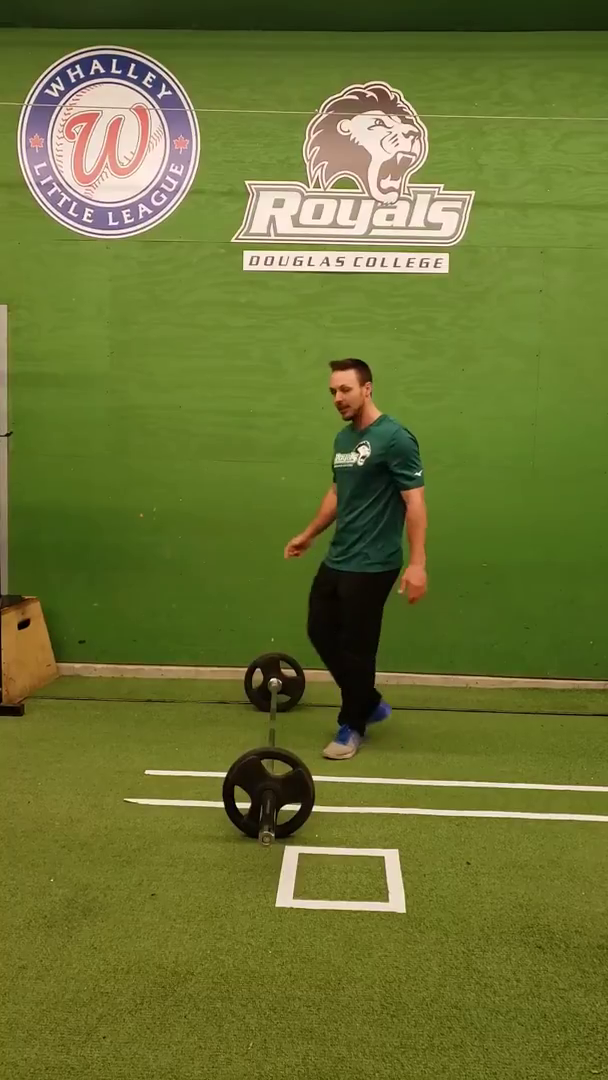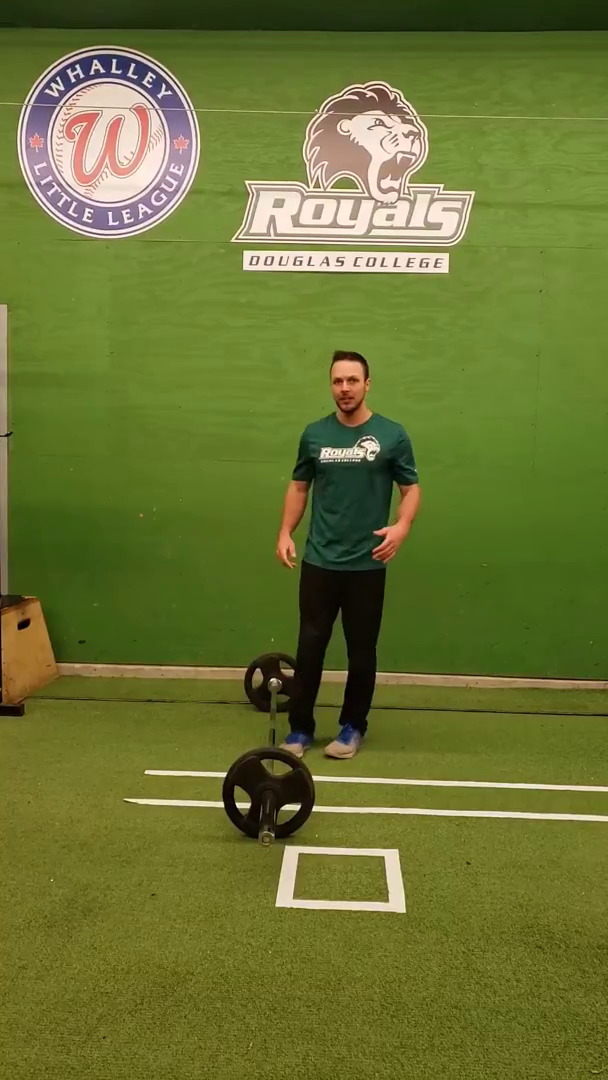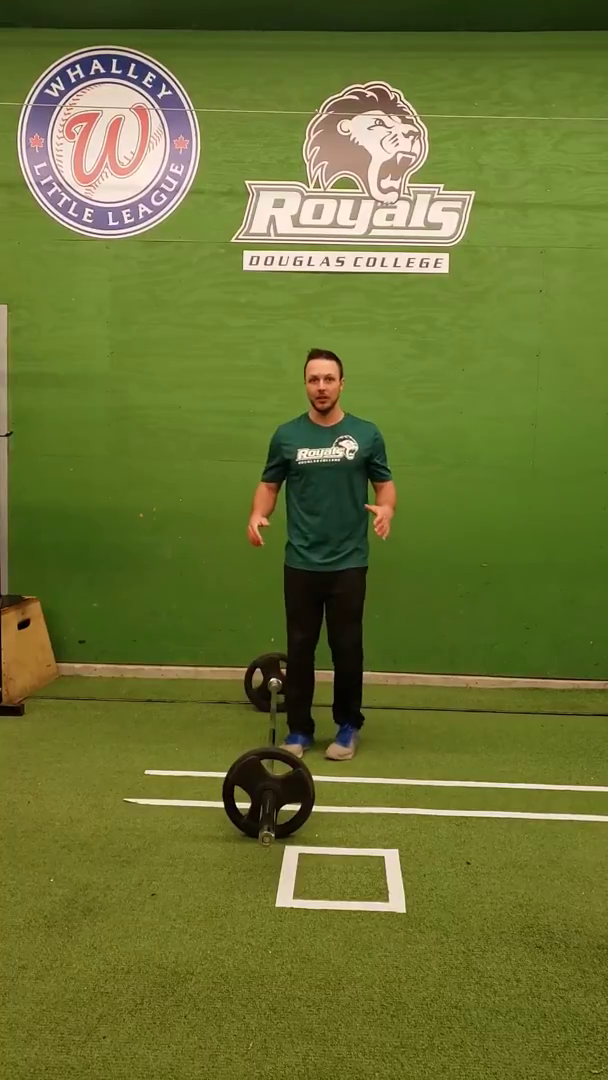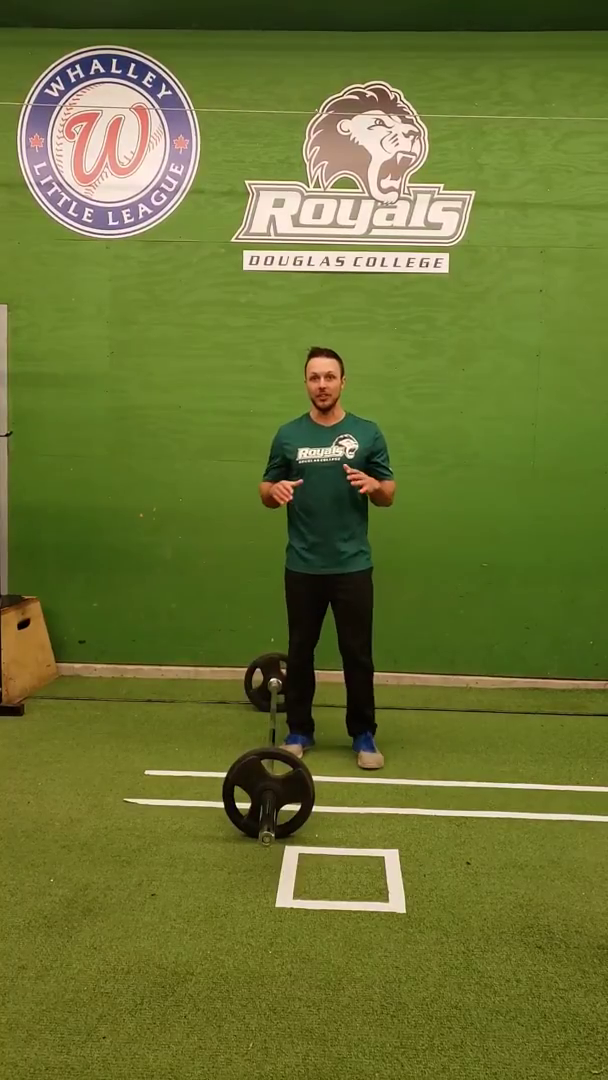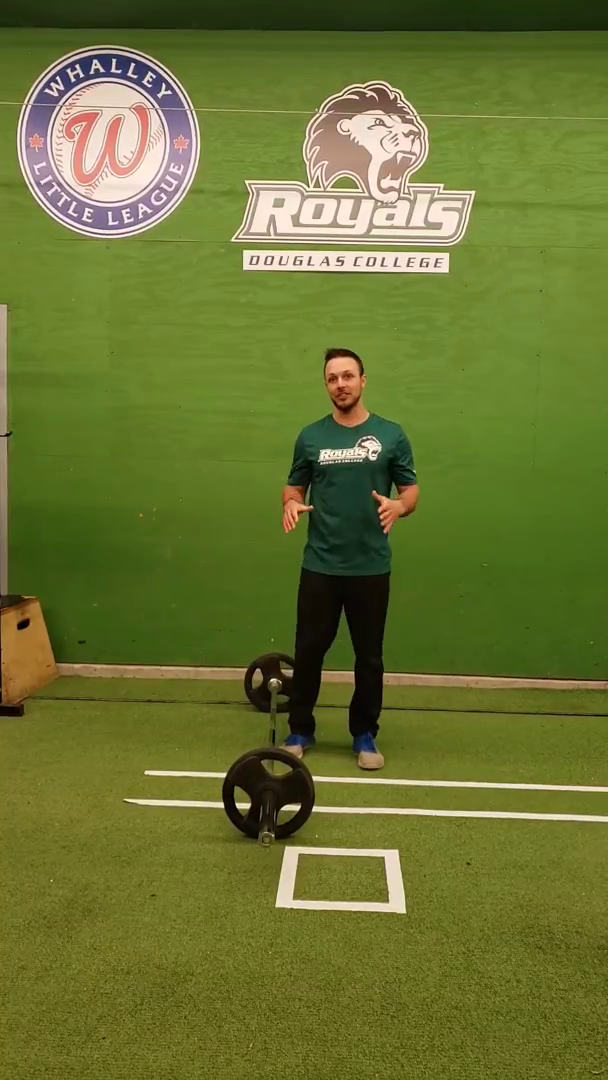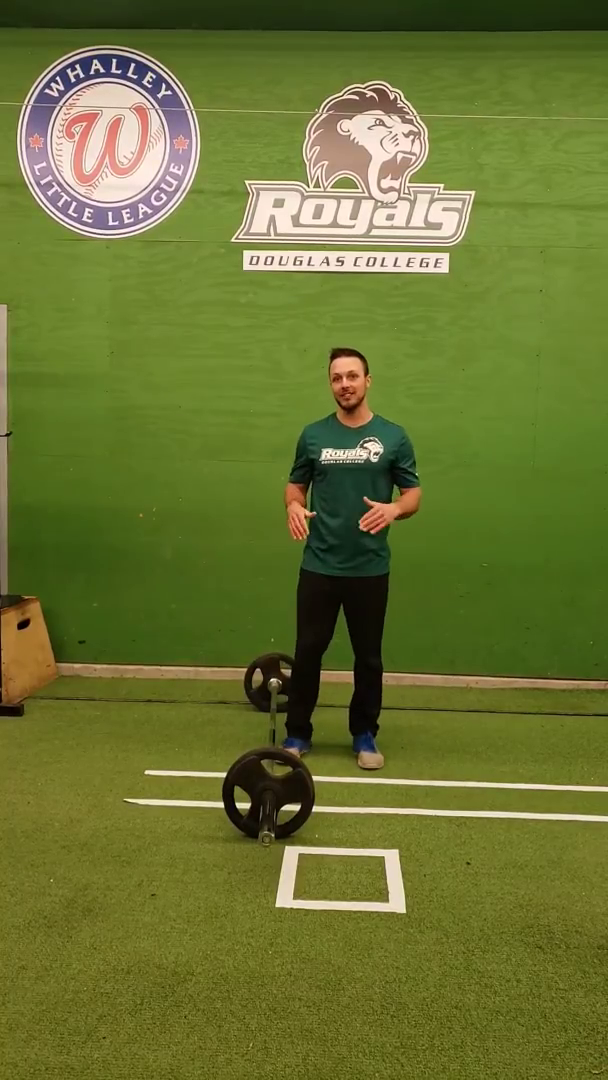
dt=0.4s
person 1, frame 1
left shoulder: (394, 437)
right shoulder: (343, 438)
left elbow: (415, 500)
left wrist: (417, 562)
right wrist: (308, 534)
left hip: (370, 566)
right hip: (336, 559)
left knee: (358, 646)
right knee: (321, 631)
left ankle: (353, 725)
right ankle: (368, 703)
person 1, frame 2
left shoulder: (392, 435)
right shoulder: (315, 433)
left elbow: (410, 489)
right elbow: (298, 487)
left wrist: (401, 526)
right wrist: (285, 532)
left hip: (366, 564)
right hip: (318, 560)
left knee: (361, 649)
right knee: (310, 645)
left ankle: (353, 726)
right ankle: (301, 728)
person 1, frame 3
left shoulder: (366, 434)
right shoulder: (287, 435)
left elbow: (385, 484)
right elbow: (267, 486)
left wrist: (386, 506)
right wrist: (258, 514)
left hip: (349, 561)
right hip: (301, 563)
left knee: (346, 646)
right knee: (300, 648)
left ankle: (348, 725)
right ankle: (299, 729)
person 1, frame 4
left shoulder: (367, 433)
right shoulder: (288, 435)
left elbow: (388, 494)
right elbow: (267, 490)
left wrist: (371, 485)
right wrist: (275, 491)
left hip: (353, 565)
right hip: (302, 565)
left knee: (357, 653)
right knee: (300, 650)
left ankle: (363, 734)
right ankle: (299, 730)
person 1, frame 5
left shoulder: (390, 435)
right shoulder: (310, 436)
left elbow: (411, 490)
right elbow: (294, 487)
left wrist: (399, 505)
right wrist: (291, 505)
left hip: (370, 567)
right hip: (320, 565)
left knee: (369, 655)
right knee: (309, 649)
left ankle: (364, 734)
right ankle: (300, 730)
person 1, frame 6
left shoulder: (393, 436)
right shoulder: (313, 434)
left elbow: (413, 495)
right elbow: (296, 485)
left wrist: (393, 510)
right wrist: (294, 508)
left hip: (369, 568)
right hip: (319, 566)
left knee: (368, 656)
right knee: (308, 652)
left ankle: (364, 734)
right ankle: (297, 733)
